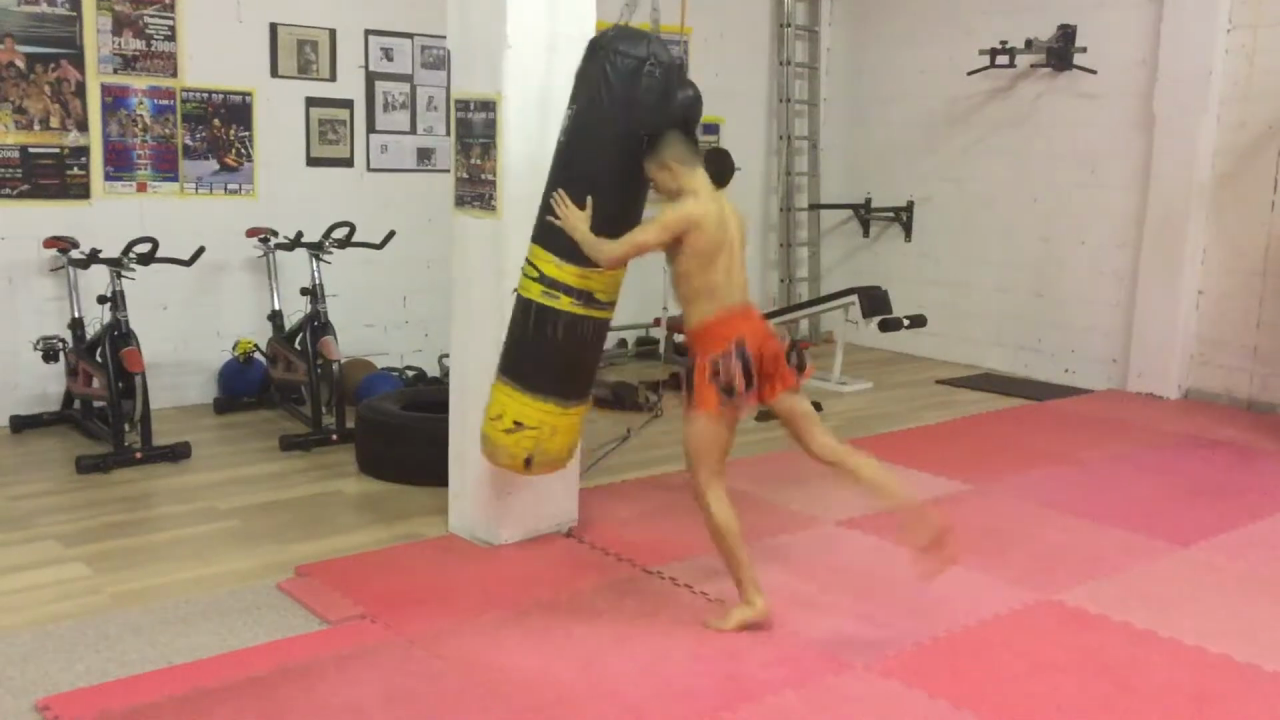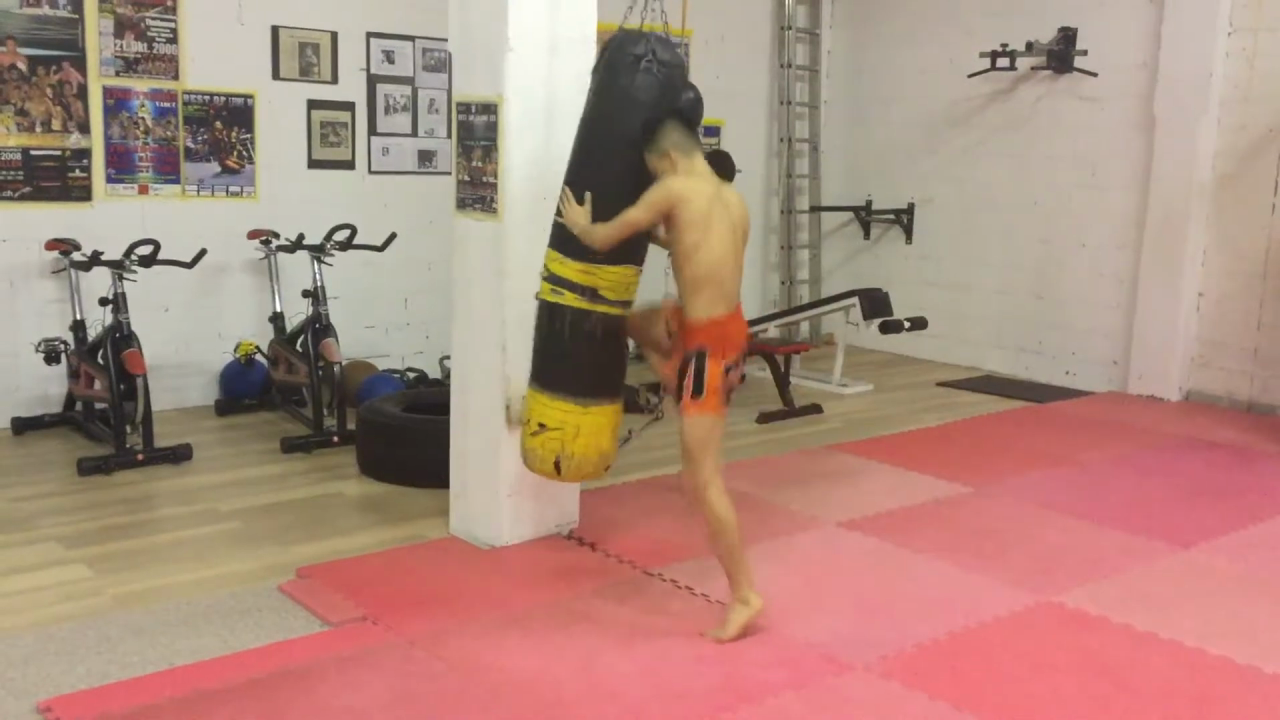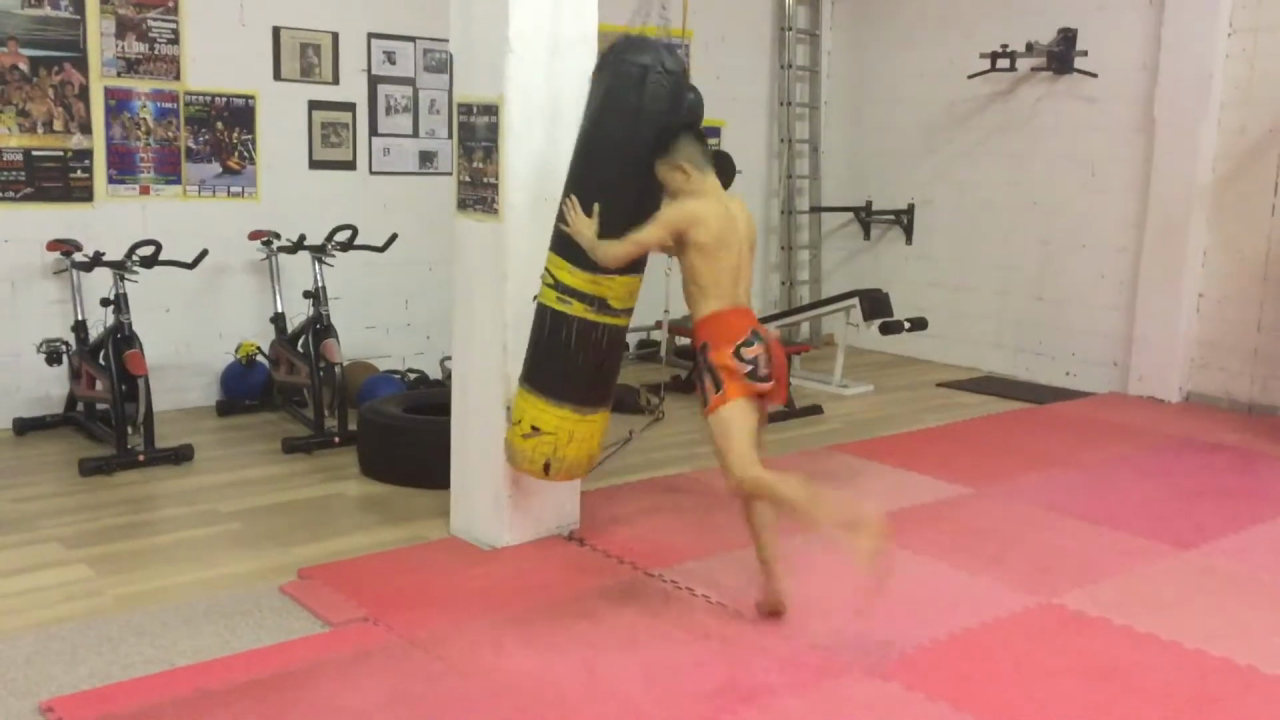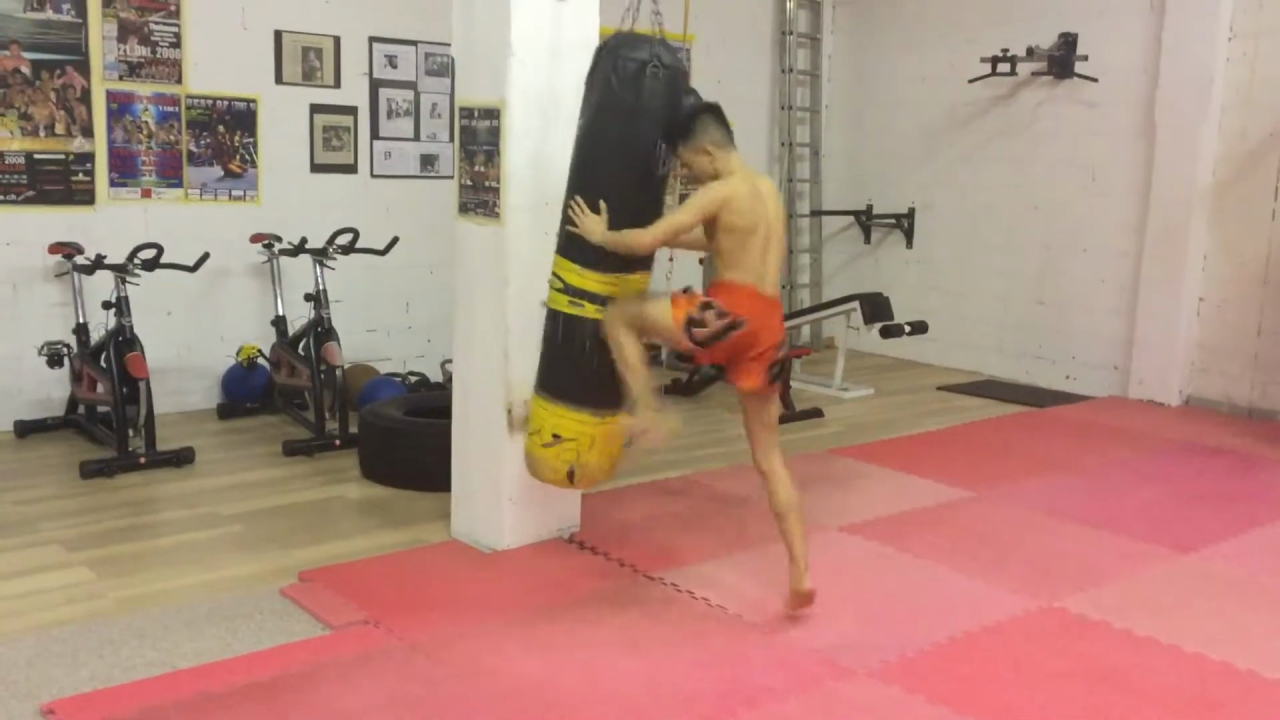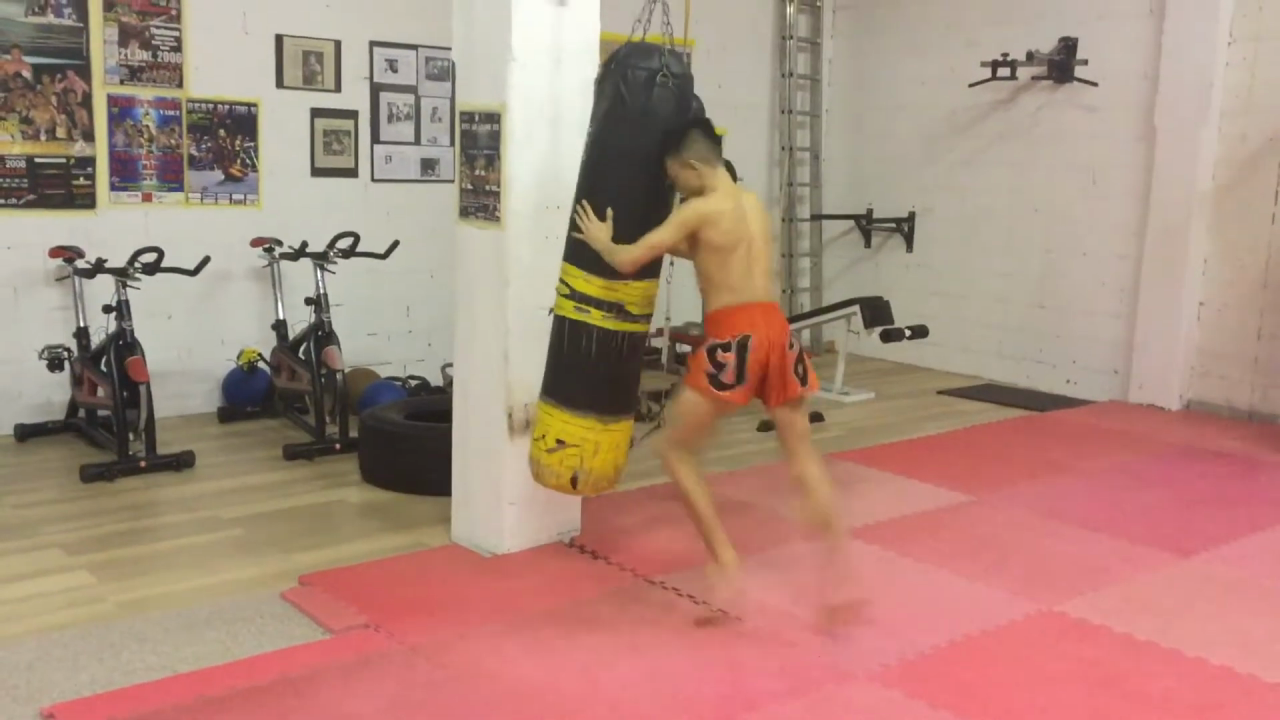
dt=0.3s
person 1, frame 1
left shoulder: (686, 213)
right shoulder: (728, 210)
left elbow: (611, 255)
left wrist: (578, 230)
left hip: (718, 350)
right hip: (754, 334)
left knee: (705, 484)
right knee: (819, 442)
left ankle: (750, 598)
right ankle: (919, 518)
person 1, frame 2
left shoulder: (676, 190)
right shoulder: (736, 200)
left elbow: (603, 240)
left wrist: (579, 222)
right wrist: (656, 229)
left hip: (709, 343)
right hip: (725, 327)
left knee: (704, 479)
right knee: (636, 323)
left ankle: (744, 596)
person 1, frame 3
left shoulder: (683, 211)
right shoulder: (740, 213)
left elbow: (611, 257)
left wrist: (584, 233)
right wrist: (659, 239)
left hip: (728, 344)
right hip: (753, 339)
left knee: (745, 475)
right knee: (748, 472)
left ankle: (855, 525)
right ankle: (773, 589)
person 1, frame 4
left shoulder: (720, 193)
right shoulder: (768, 190)
left elbow: (645, 242)
left wrist: (599, 234)
right wrist: (674, 234)
left hip: (727, 314)
right hip: (766, 325)
left knee: (617, 314)
right knee: (768, 454)
left ankle: (647, 415)
right ankle: (800, 571)
person 1, frame 5
left shoulder: (702, 210)
right shoulder: (759, 207)
left elbow: (627, 261)
left wrist: (601, 239)
right wrist: (680, 244)
left hip: (734, 342)
right hip: (777, 333)
left knee: (675, 452)
right knee: (801, 459)
left ankle: (724, 564)
right ankle: (838, 576)
